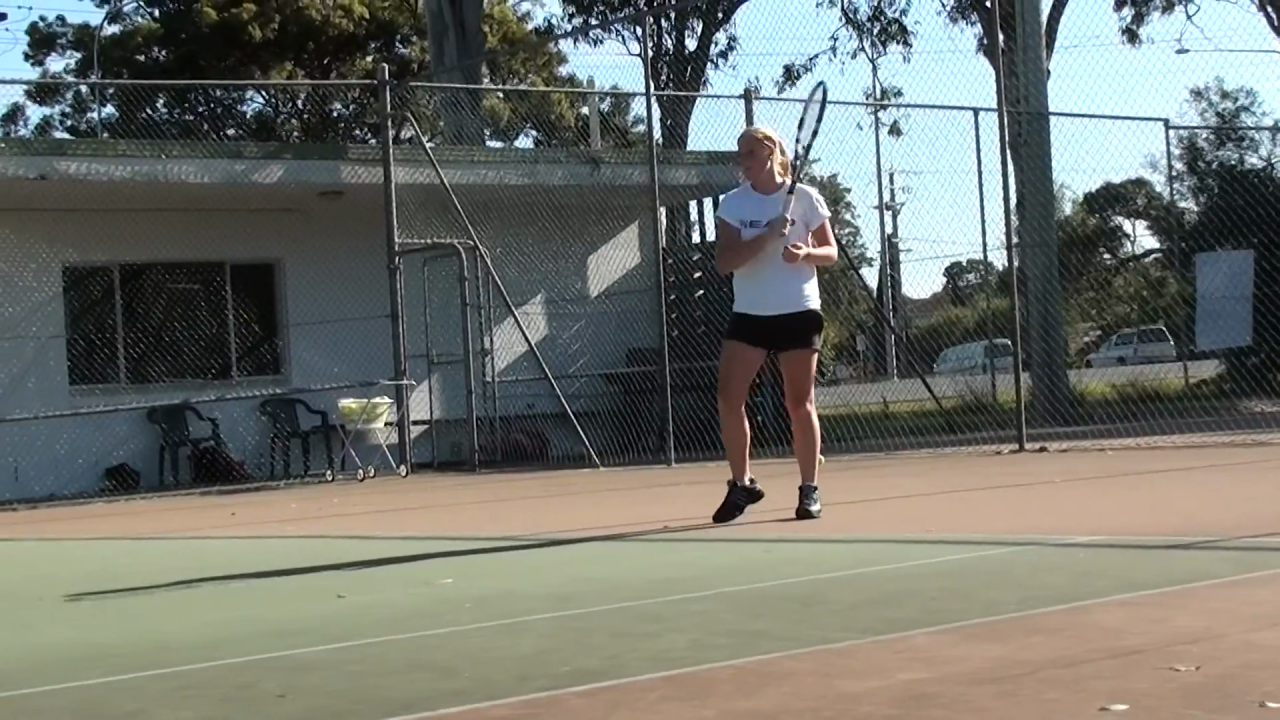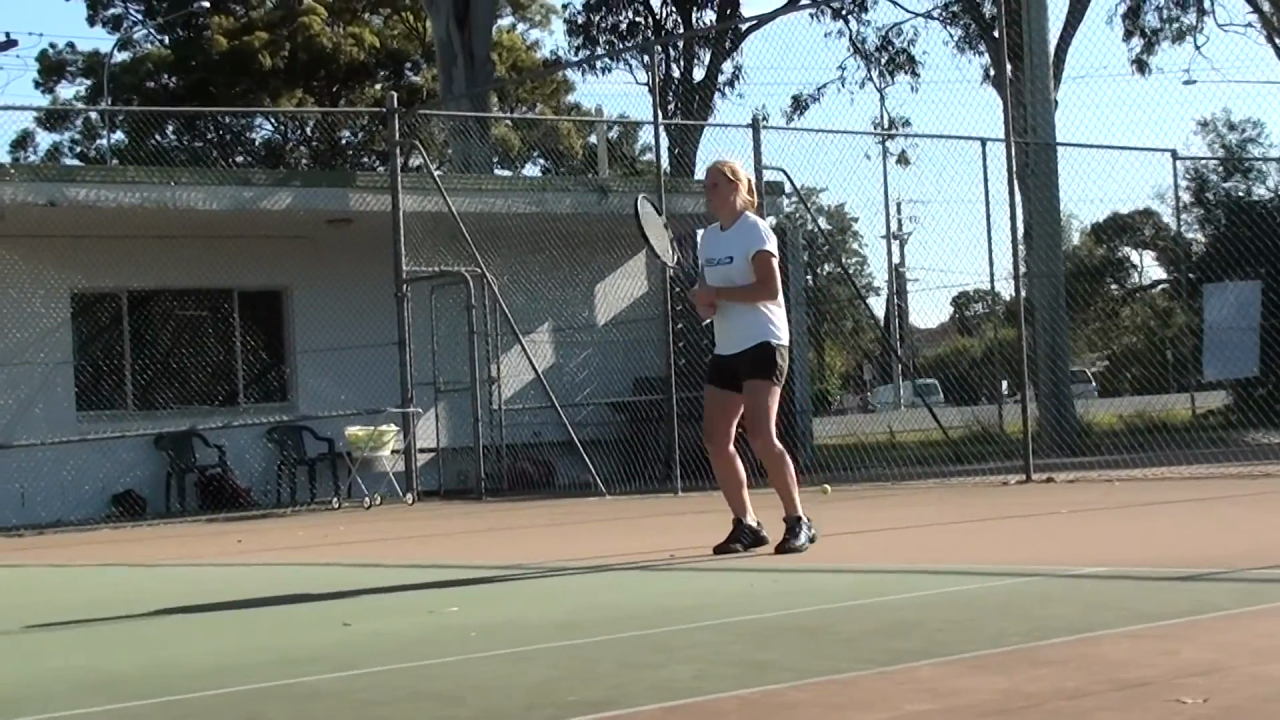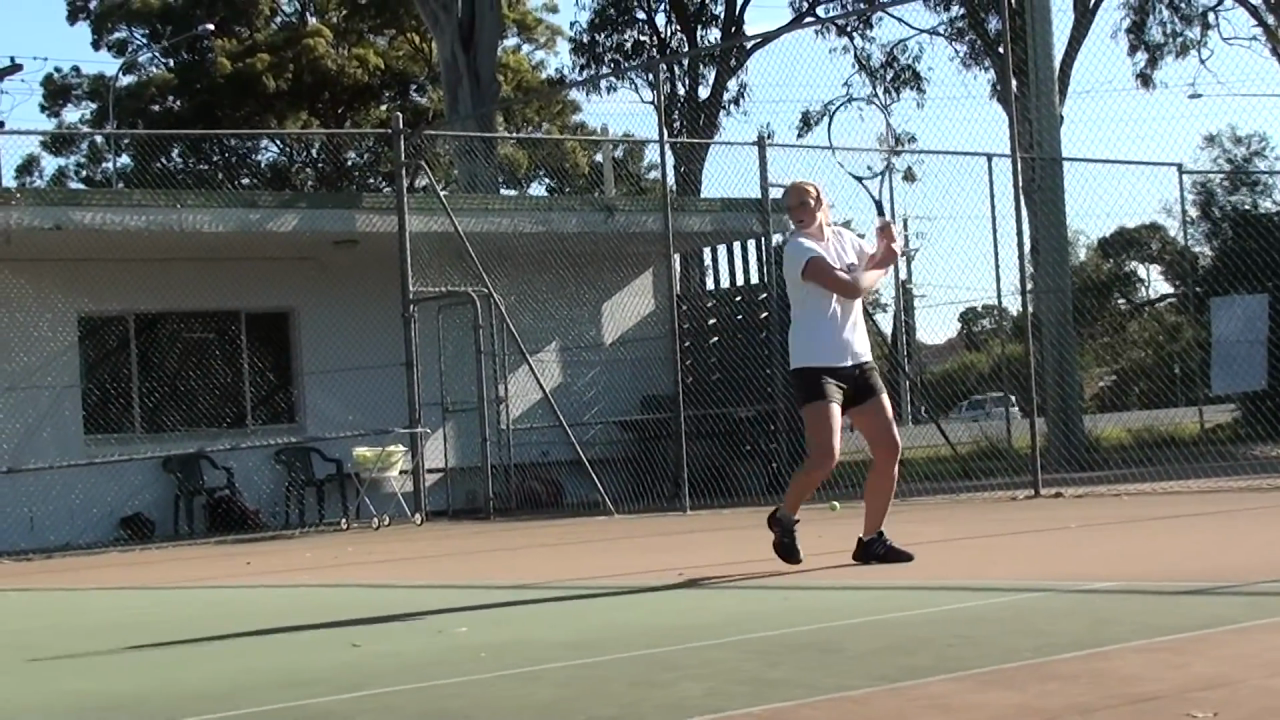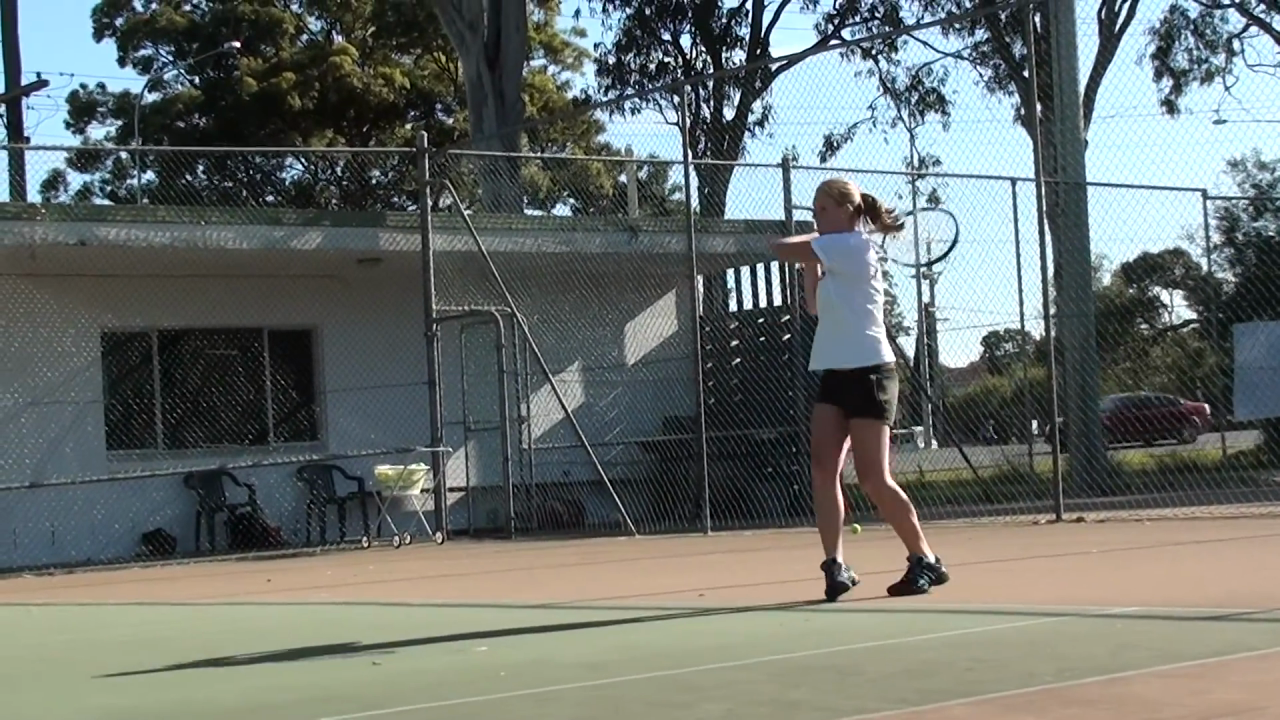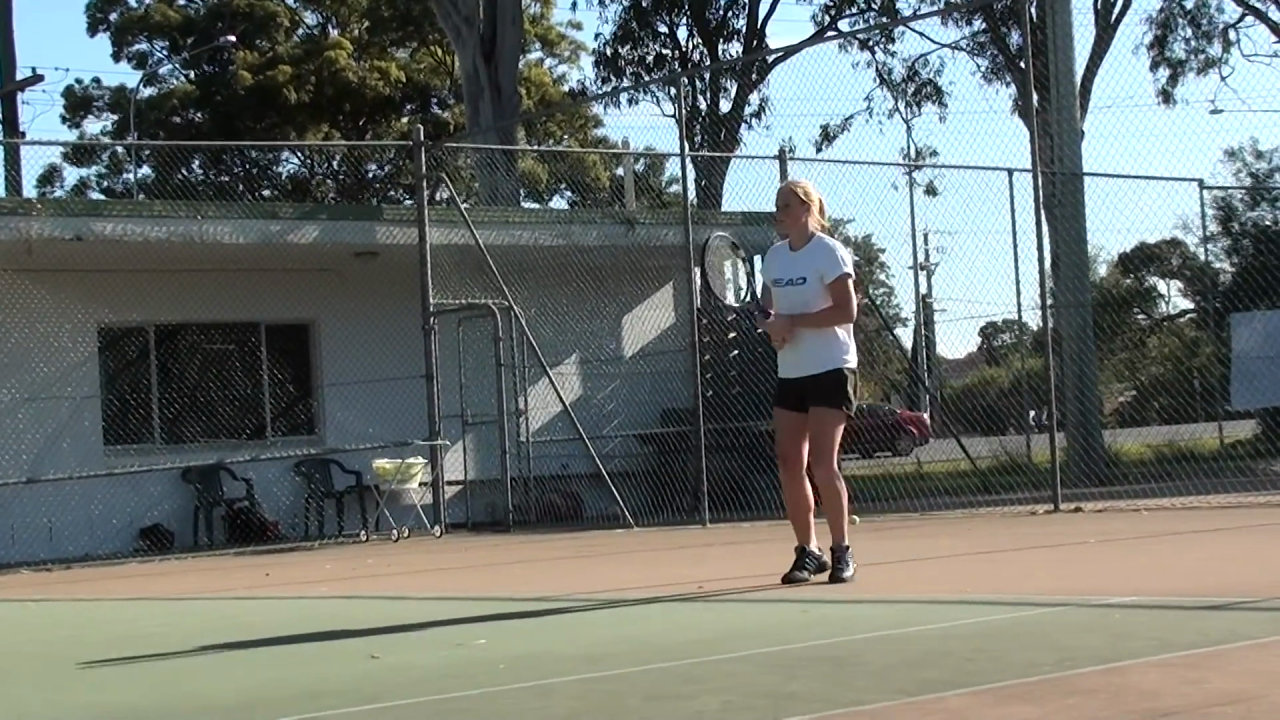
dt=1s
person 1, frame 1
left shoulder: (805, 197)
right shoulder: (732, 203)
left elbow: (830, 251)
right elbow: (725, 259)
left wrist: (803, 252)
right wrist: (765, 238)
left hip: (798, 311)
right hip: (748, 313)
left knee: (800, 403)
right knee: (729, 398)
left ankle: (809, 490)
right ankle: (742, 483)
person 1, frame 2
left shoulder: (755, 232)
right shoulder: (707, 238)
left elbow: (770, 288)
left wrist: (719, 297)
right wrist: (704, 303)
left hip: (763, 345)
right hip: (727, 350)
left knee: (761, 436)
right knee: (715, 441)
left ankle: (797, 521)
right ankle: (746, 526)
person 1, frame 3
left shoulder: (842, 237)
right shoulder: (799, 249)
left elbow: (875, 267)
right elbow: (849, 287)
left wrist: (886, 248)
right wrist: (882, 264)
left hip: (857, 362)
right hip: (814, 367)
left knee: (888, 450)
right knee: (824, 457)
left ankle: (871, 539)
right ankle: (785, 516)
person 1, frame 4
left shoulder: (847, 245)
right shoulder: (839, 249)
left elbow: (781, 247)
right elbow: (816, 305)
left wrist: (812, 241)
right wrist: (814, 248)
left hip: (866, 372)
right hip: (834, 374)
left knee: (873, 478)
right knee: (825, 470)
left ankle: (926, 561)
right ankle: (836, 566)
person 1, frame 5
left shoulder: (829, 252)
right shoulder: (774, 256)
left elbow: (846, 311)
right elbow: (768, 307)
left wrist: (790, 323)
right wrist: (772, 326)
left hip: (832, 370)
right hip: (791, 372)
left knee: (822, 465)
right knee: (789, 468)
left ankle: (841, 548)
right ankle: (808, 551)
